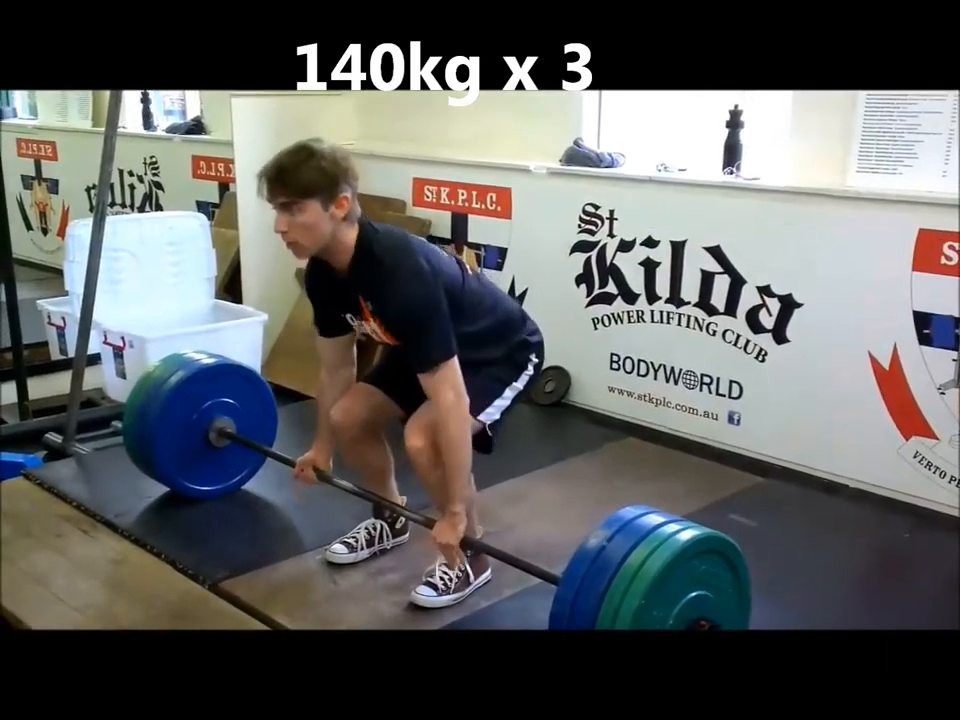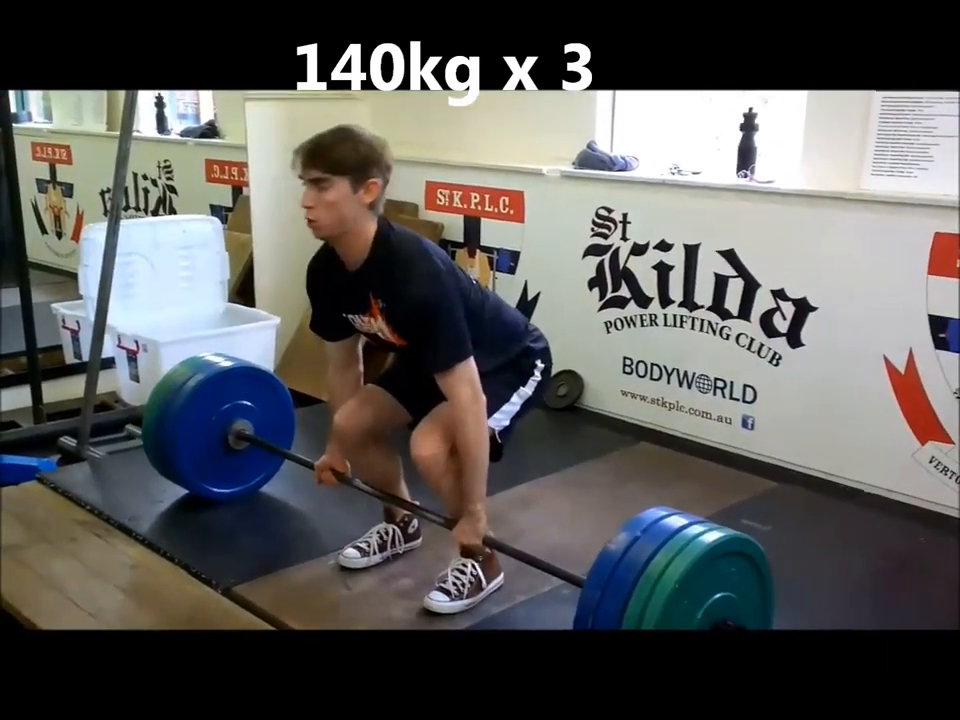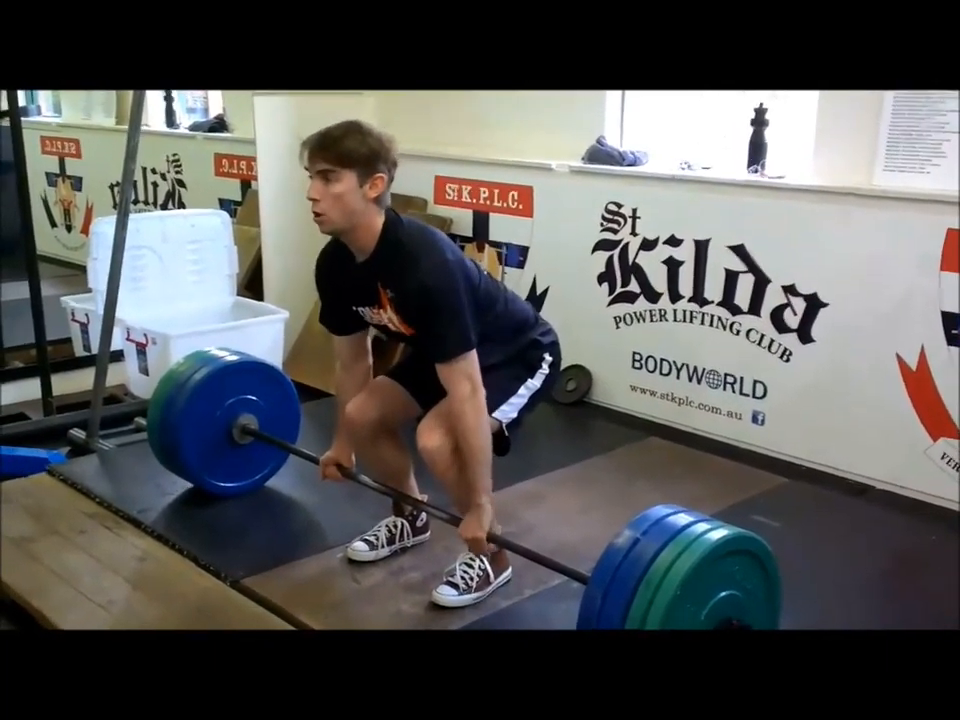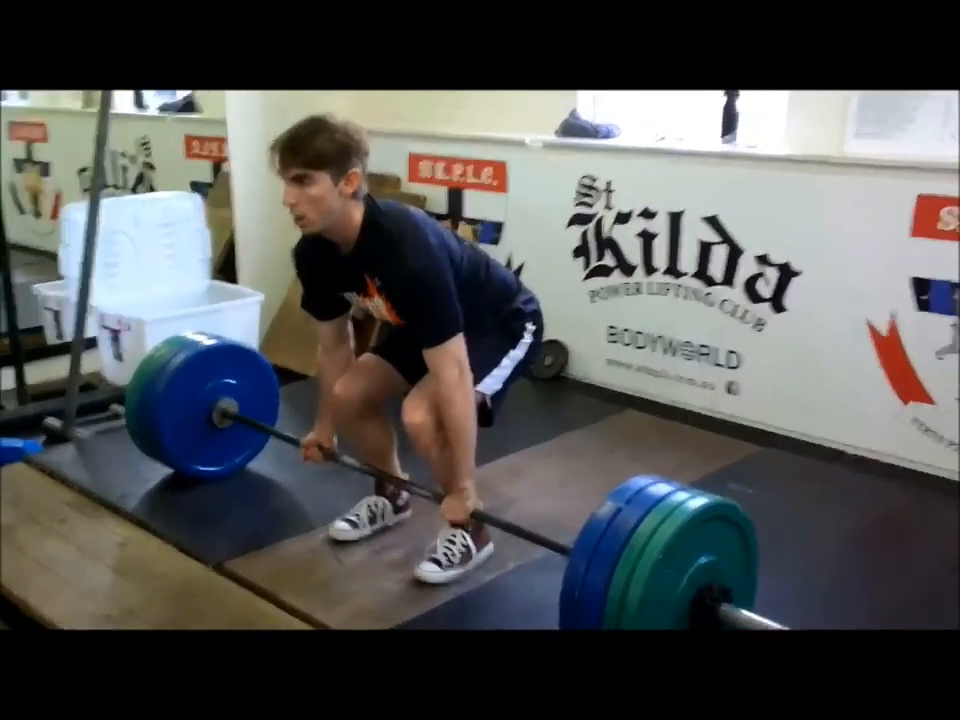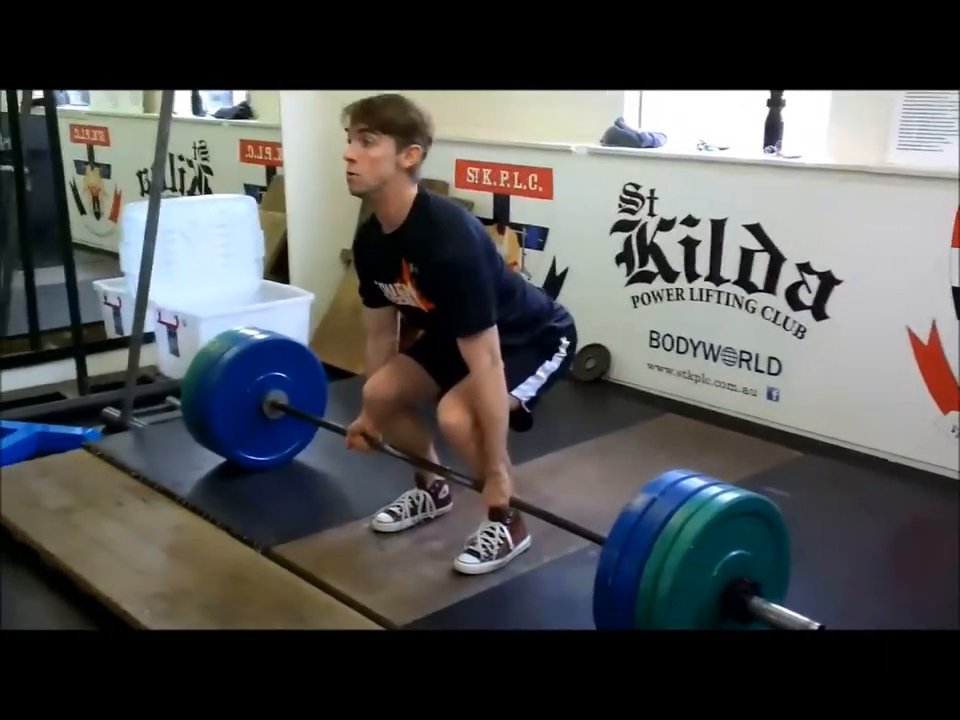
dt=1s
person 1, frame 1
left shoulder: (404, 276)
right shoulder: (322, 273)
left elbow: (451, 400)
right elbow: (336, 363)
left wrist: (453, 513)
right wrist: (321, 446)
left hip: (505, 350)
right hip: (425, 350)
left knee: (422, 440)
right knee: (348, 419)
left ankle: (470, 557)
right ankle: (390, 520)
person 1, frame 2
left shoulder: (419, 276)
right shoulder: (325, 272)
left elbow: (469, 400)
right elbow: (344, 363)
left wrist: (473, 513)
right wrist: (335, 448)
left hip: (511, 360)
right hip: (428, 356)
left knee: (430, 448)
right knee: (352, 425)
left ankle: (481, 560)
right ankle: (401, 523)
person 1, frame 3
left shoulder: (425, 266)
right shoulder: (336, 264)
left elbow: (466, 392)
right elbow: (352, 359)
left wrist: (479, 507)
right wrist: (342, 443)
left hip: (520, 353)
right hip: (442, 348)
left knee: (437, 440)
right knee: (363, 417)
left ankle: (490, 555)
right ankle: (410, 517)
person 1, frame 4
left shoulder: (409, 251)
right shoulder: (314, 253)
left elbow: (452, 374)
right elbow: (334, 342)
left wrist: (463, 487)
right wrist: (324, 424)
left hip: (502, 322)
right hip: (425, 323)
left knee: (420, 415)
right knee: (350, 396)
left ankle: (469, 529)
right ankle: (392, 496)
person 1, frame 5
left shoulder: (450, 241)
right shoulder: (371, 239)
left elbow: (485, 363)
right elbow: (380, 331)
left wrist: (497, 473)
right wrist: (367, 415)
left hip: (536, 335)
right hip: (456, 331)
left knee: (456, 415)
right knee: (381, 394)
left ankle: (507, 522)
right ankle: (431, 490)
